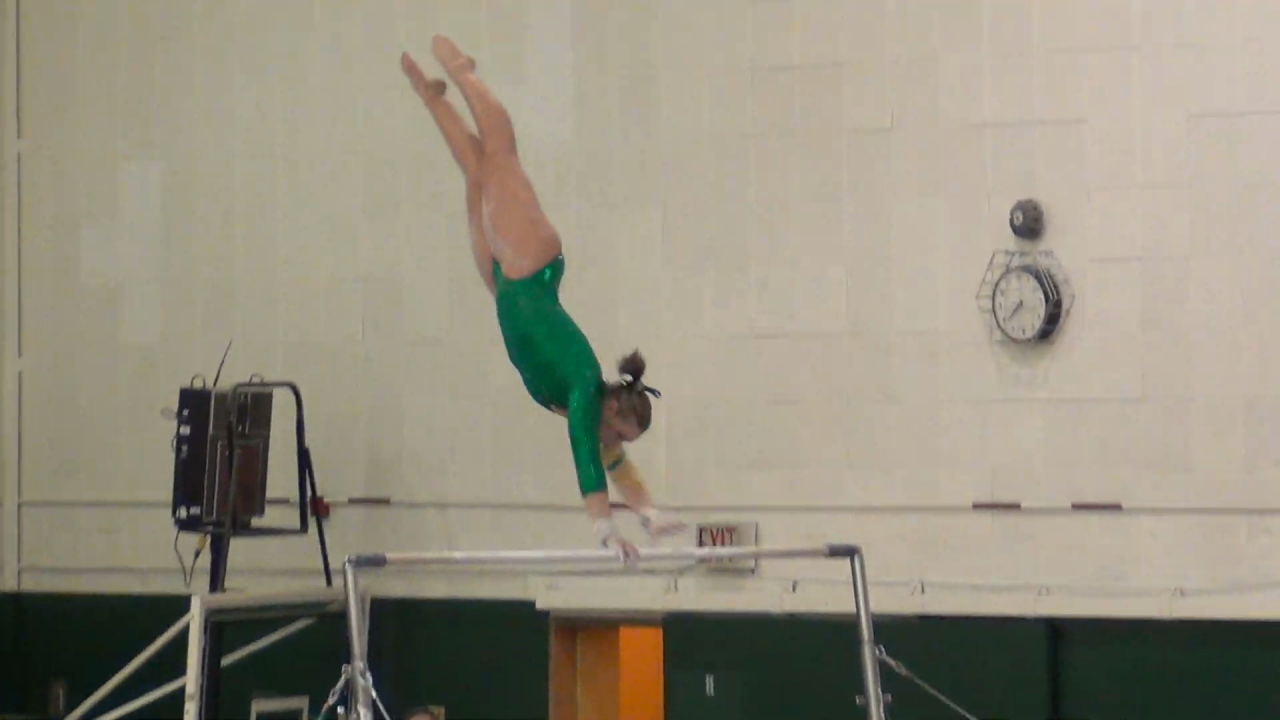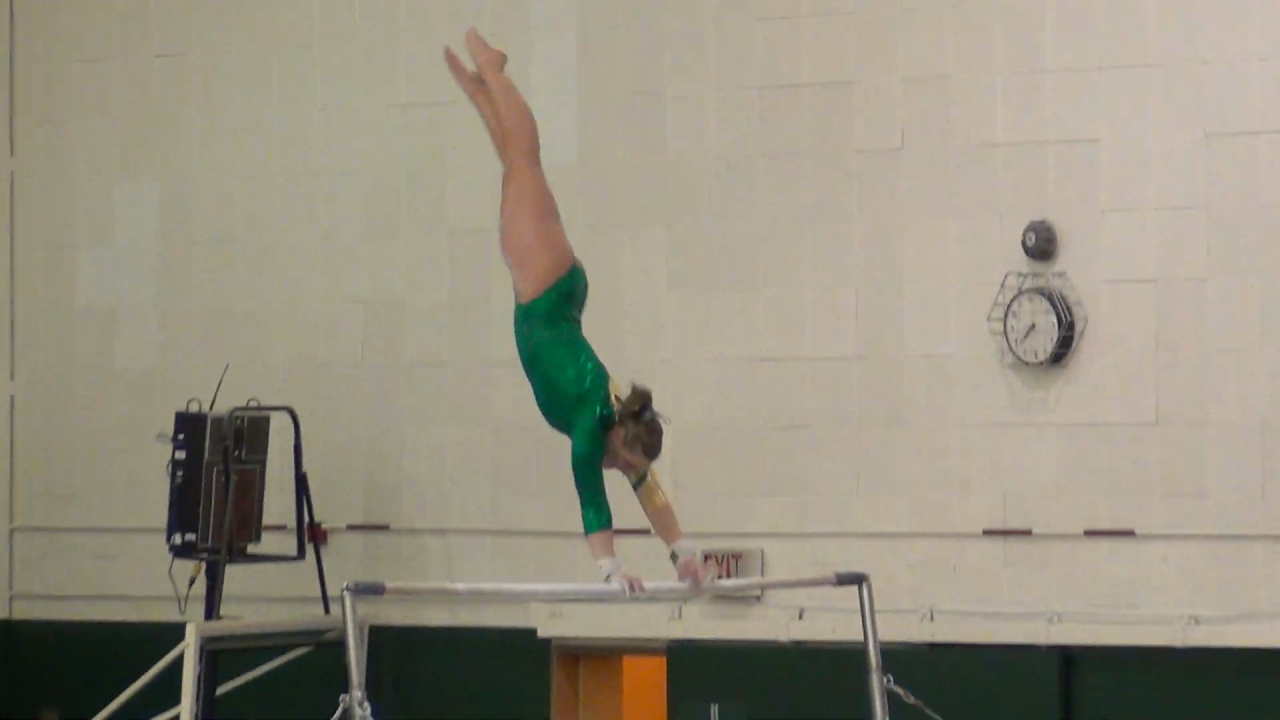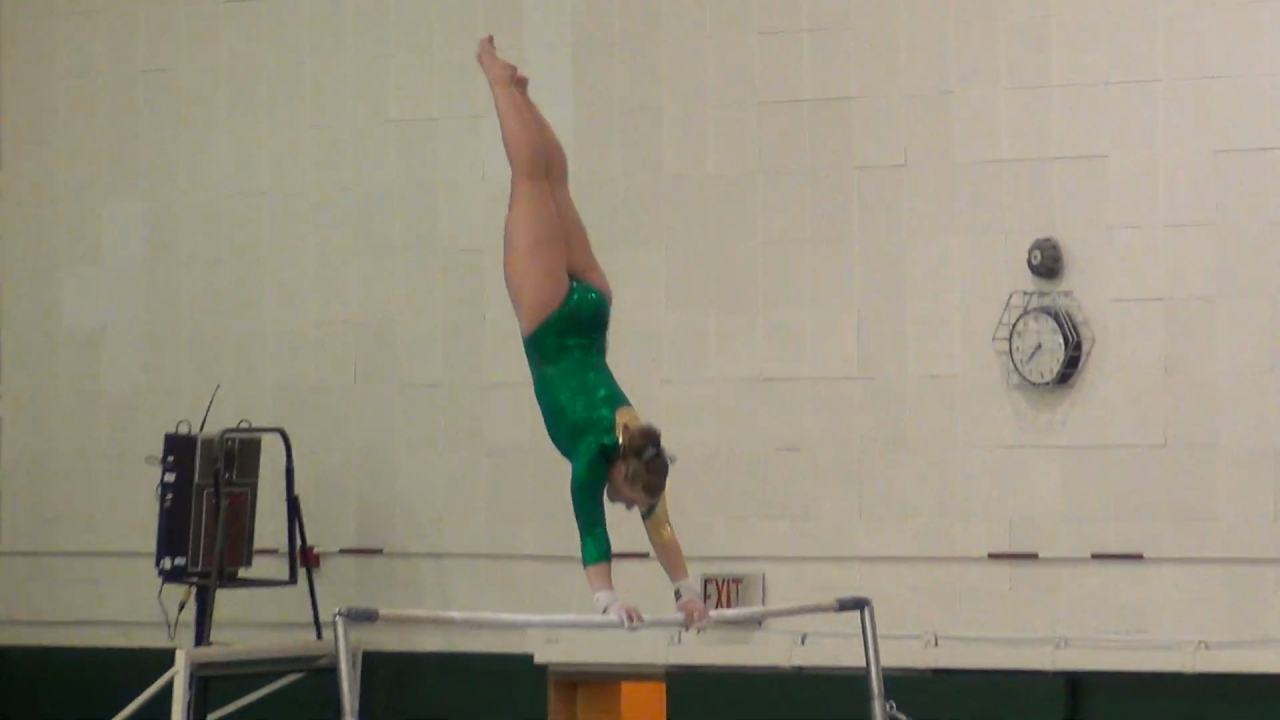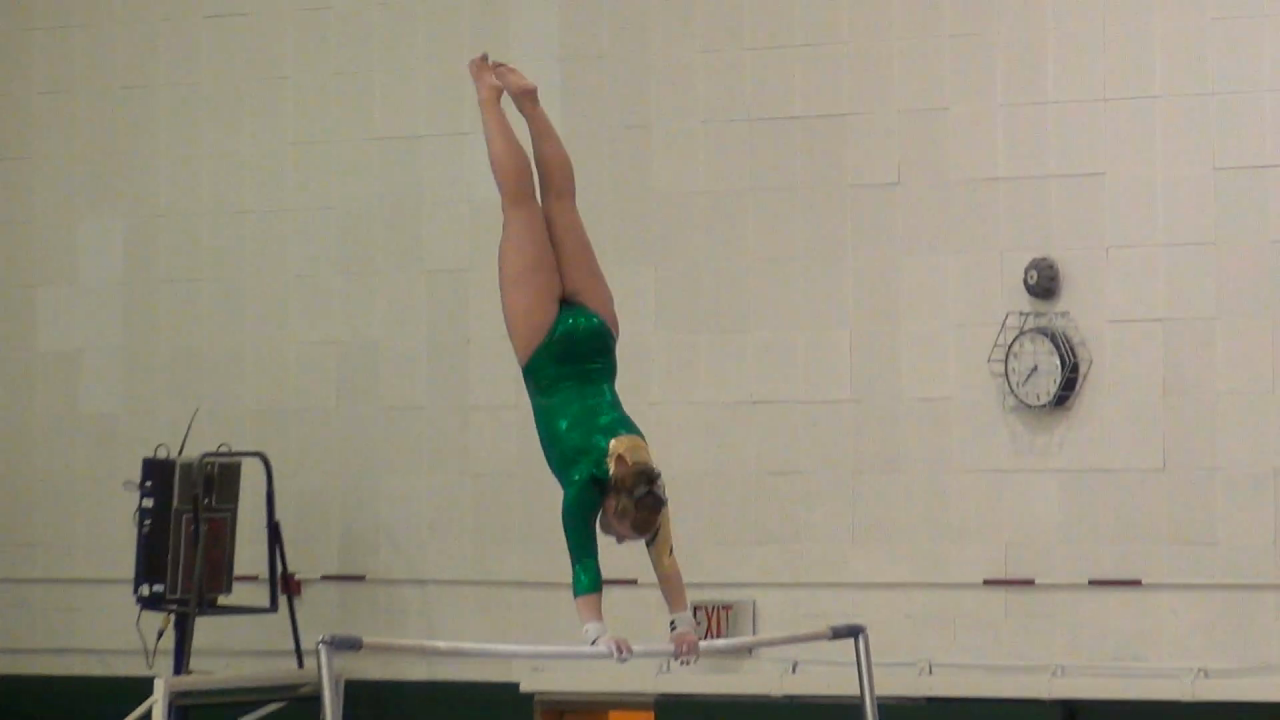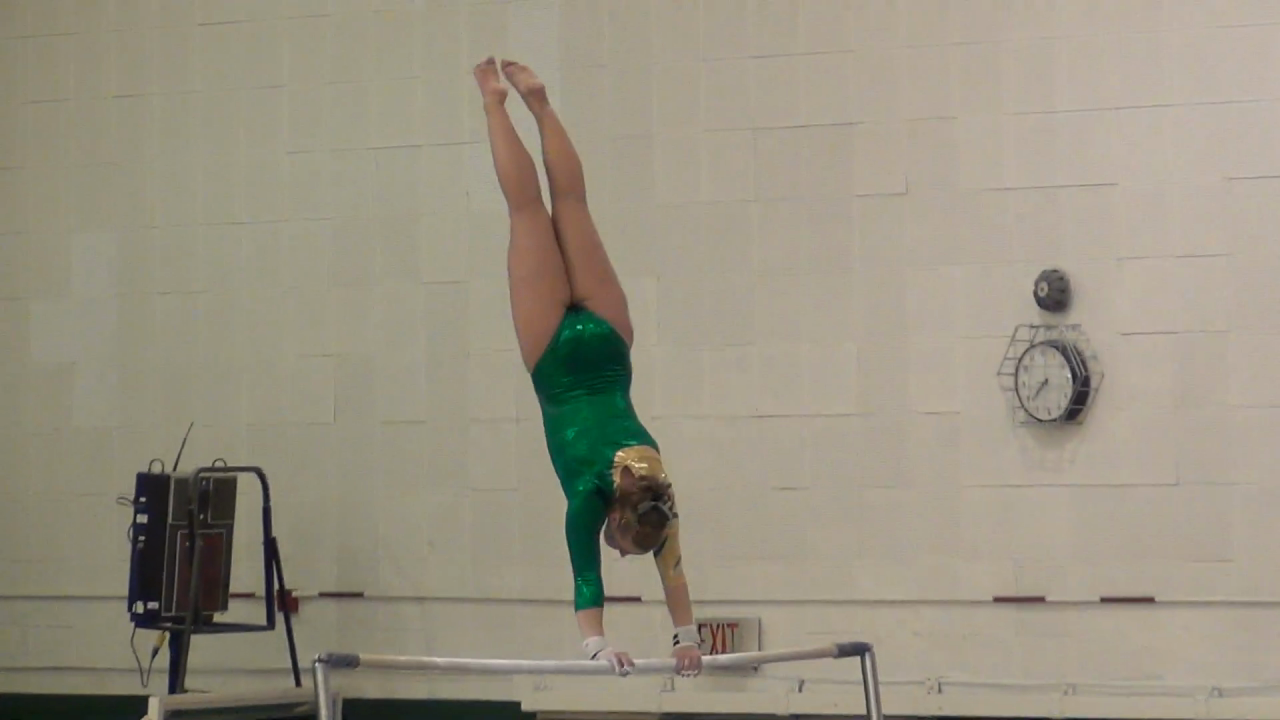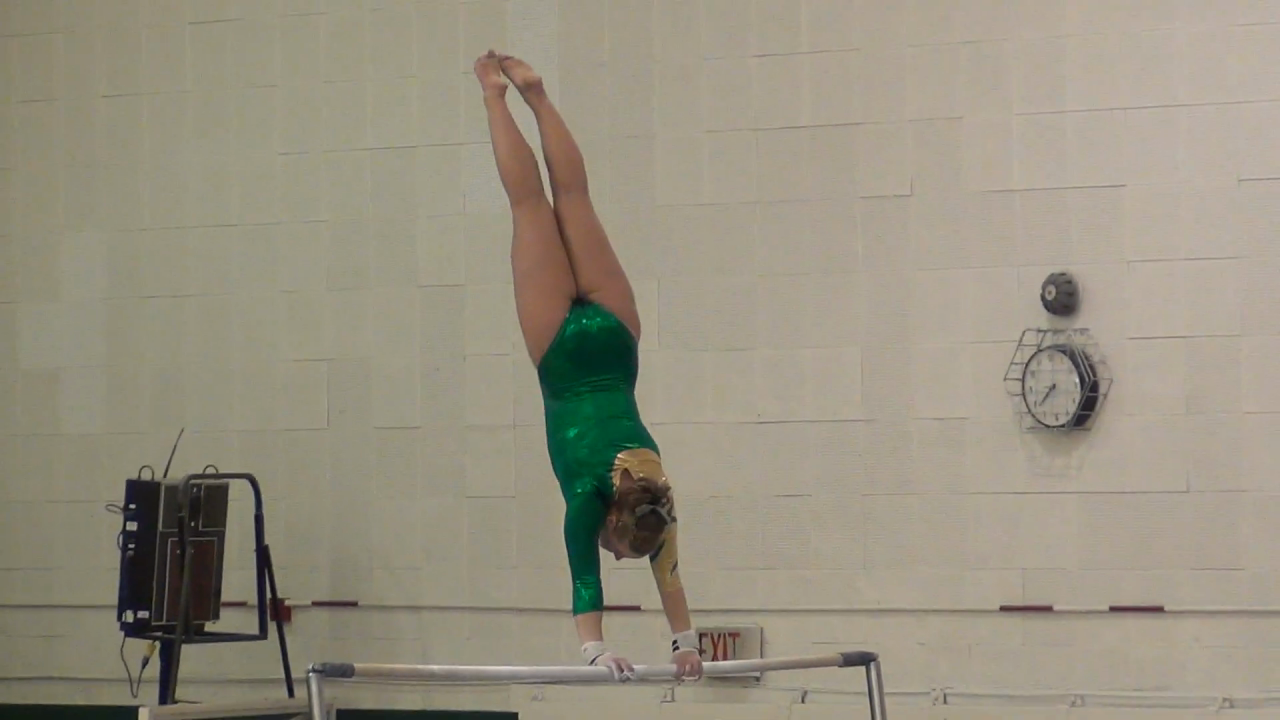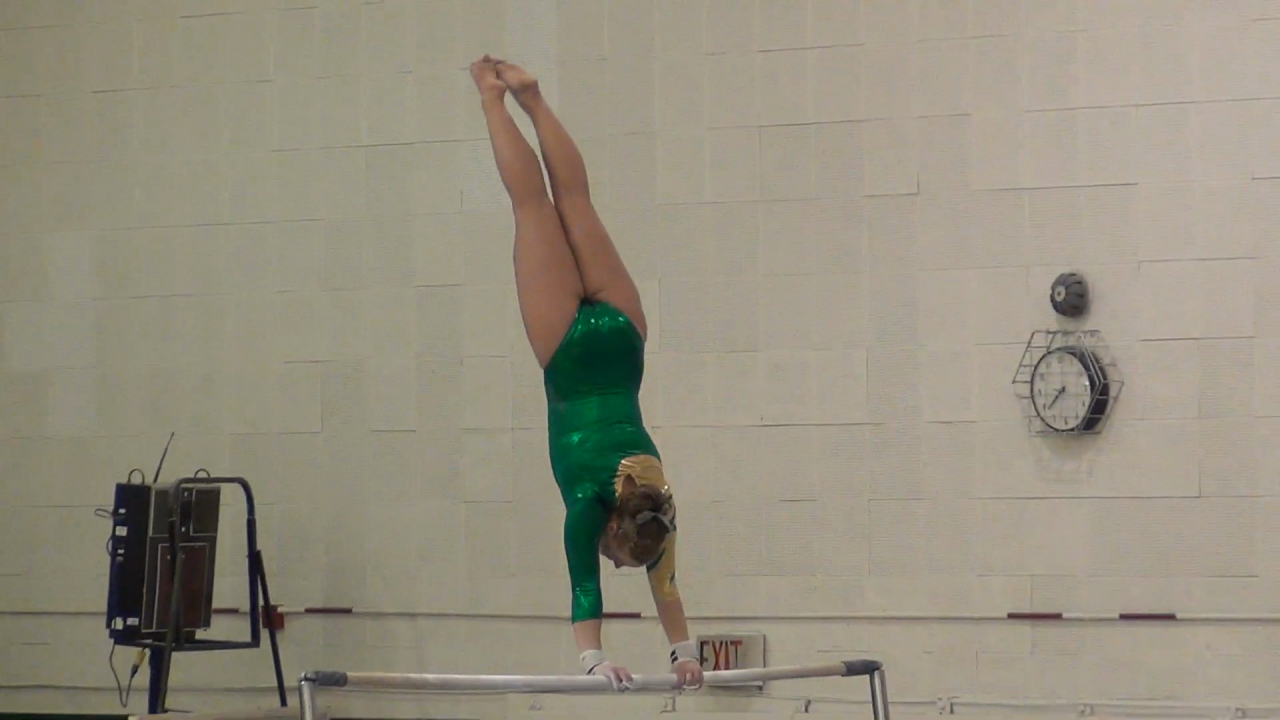
dt=0.1s
person 1, frame 1
right shoulder: (585, 391)
left elbow: (616, 465)
right elbow: (590, 469)
left wrist: (650, 514)
right wrist: (608, 530)
left hip: (525, 278)
right hip: (525, 274)
right ankle: (457, 69)
person 1, frame 2
left shoulder: (629, 425)
right shoulder: (594, 421)
left elbow: (650, 491)
right elbow: (592, 500)
left wrist: (683, 551)
right wrist: (610, 568)
left hip: (549, 299)
right hip: (544, 297)
left knee: (521, 168)
right ankle: (482, 71)
person 1, frame 3
left shoulder: (638, 457)
right shoulder: (596, 452)
left elbow: (661, 527)
right elbow: (591, 534)
left wrist: (688, 592)
right wrist: (609, 601)
left hip: (580, 313)
right hip: (555, 328)
left knee: (549, 180)
right knee: (534, 179)
right ankle: (501, 80)
person 1, frame 4
left shoulder: (642, 483)
right shoulder: (586, 480)
left elbow: (664, 556)
right elbow: (583, 564)
left wrist: (682, 623)
right wrist: (597, 631)
left hip: (589, 336)
right hip: (555, 349)
left knee: (558, 200)
right knee: (523, 201)
right ankle: (490, 94)
person 1, frame 5
left shoulder: (650, 495)
right shoulder: (590, 491)
left elbow: (672, 568)
right elbow: (585, 575)
left wrist: (686, 638)
right wrist: (598, 645)
left hip: (603, 343)
right hip: (562, 355)
left knee: (569, 203)
right knee: (529, 207)
left ankle: (536, 98)
right ankle: (496, 98)
person 1, frame 6
left shoulder: (651, 496)
right shoulder: (589, 494)
left elbow: (668, 574)
right elbow: (585, 580)
left wrist: (684, 644)
right wrist: (595, 650)
left hip: (609, 338)
right hip: (570, 349)
left knee: (571, 196)
right knee: (531, 199)
right ankle: (493, 90)
person 1, frame 7
left shoulder: (651, 504)
right shoulder: (590, 500)
left elbow: (665, 584)
right elbow: (584, 586)
left wrist: (684, 654)
right wrist: (594, 660)
left hip: (616, 338)
right hip: (576, 348)
left knee: (572, 200)
right knee: (535, 201)
right ankle: (493, 94)
